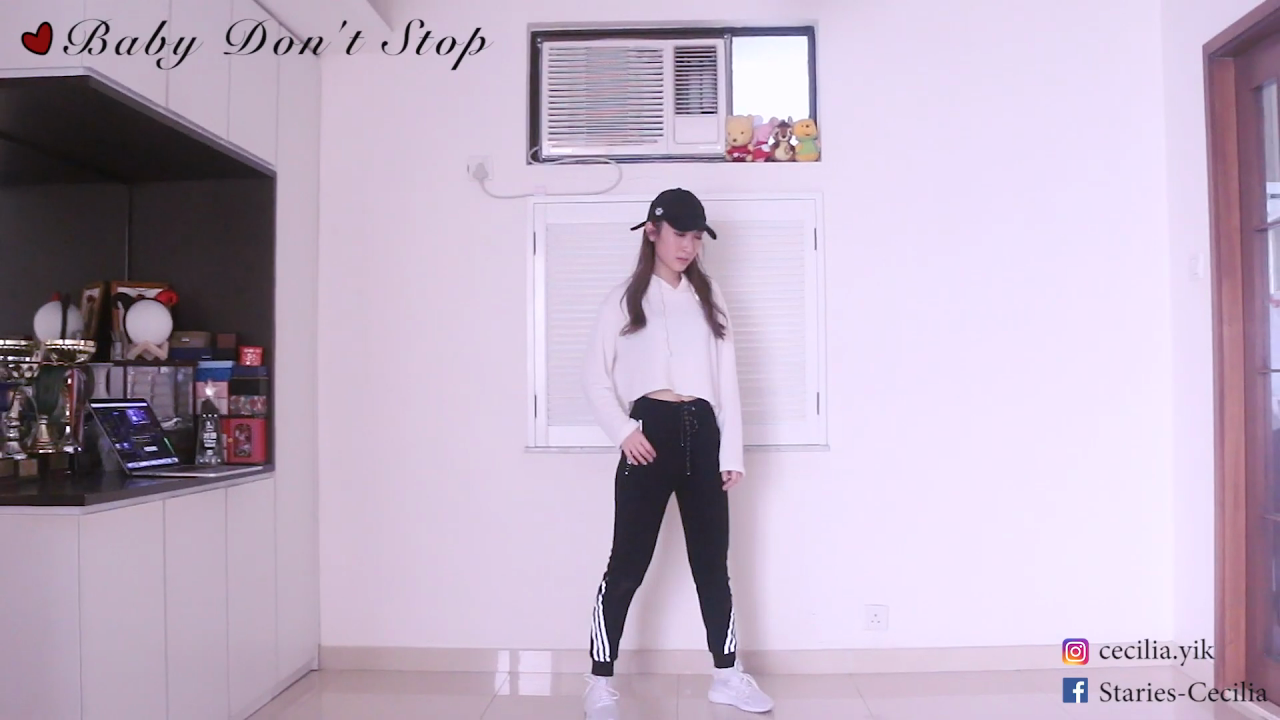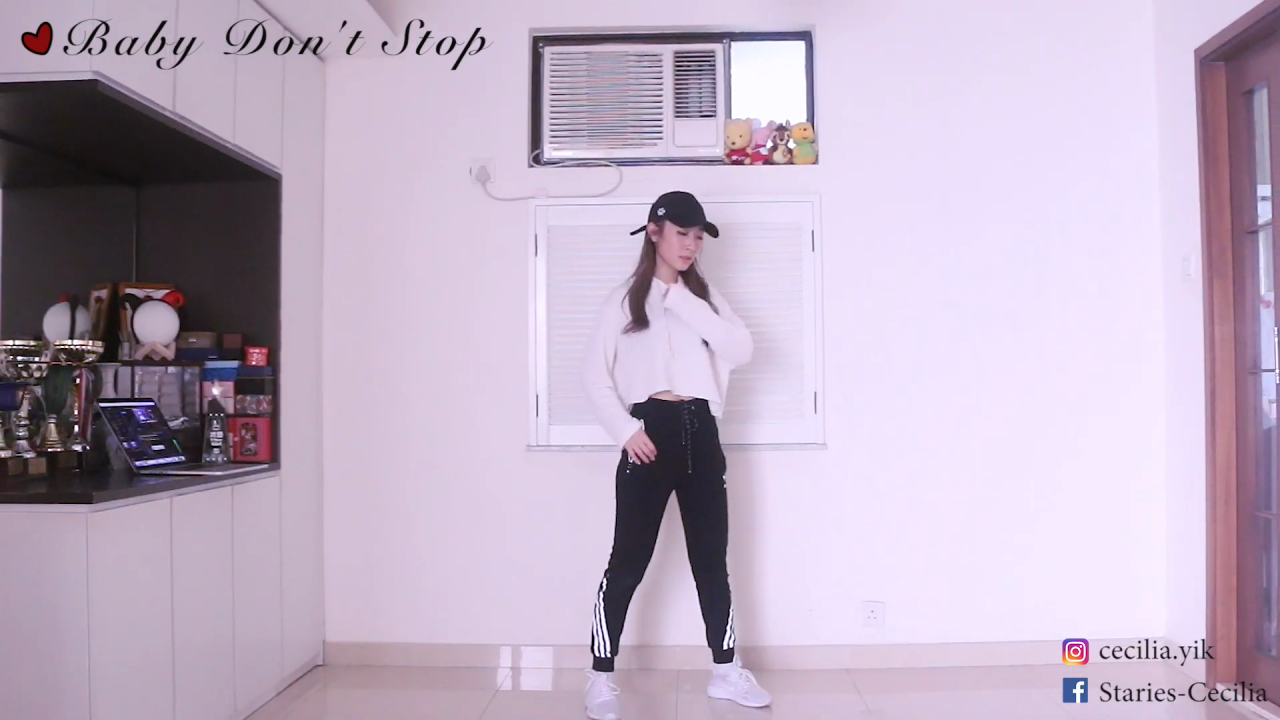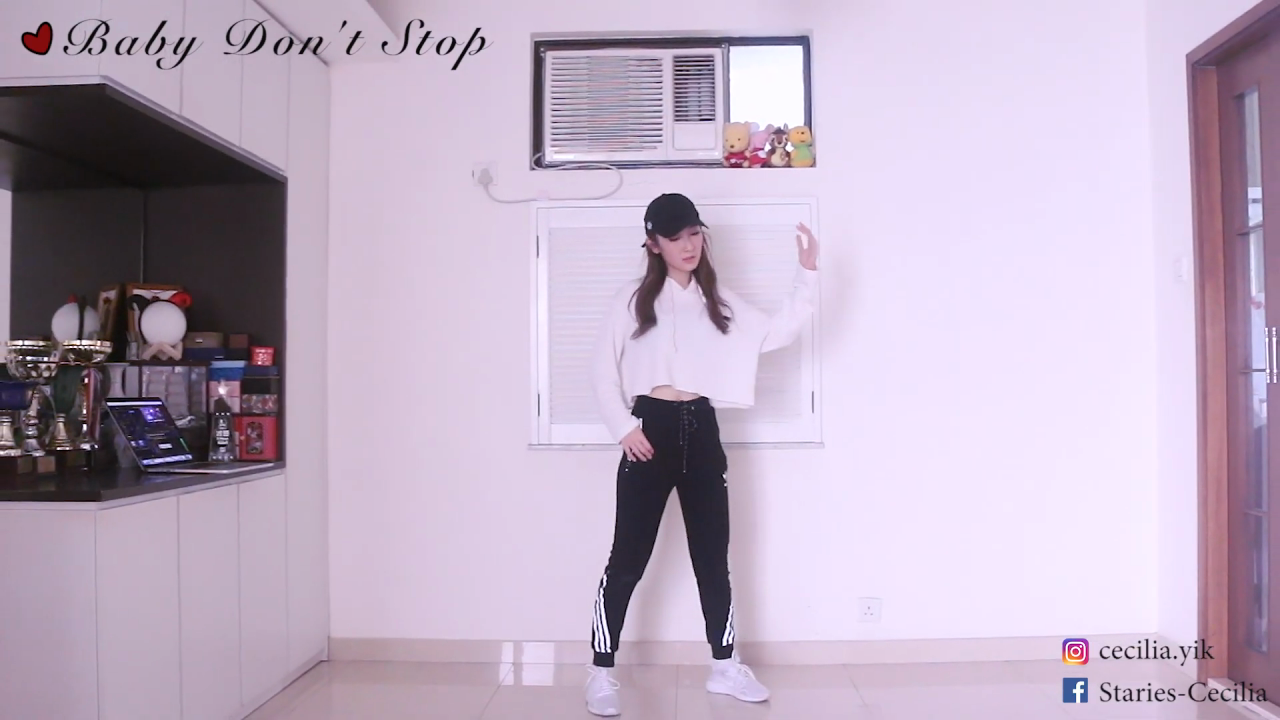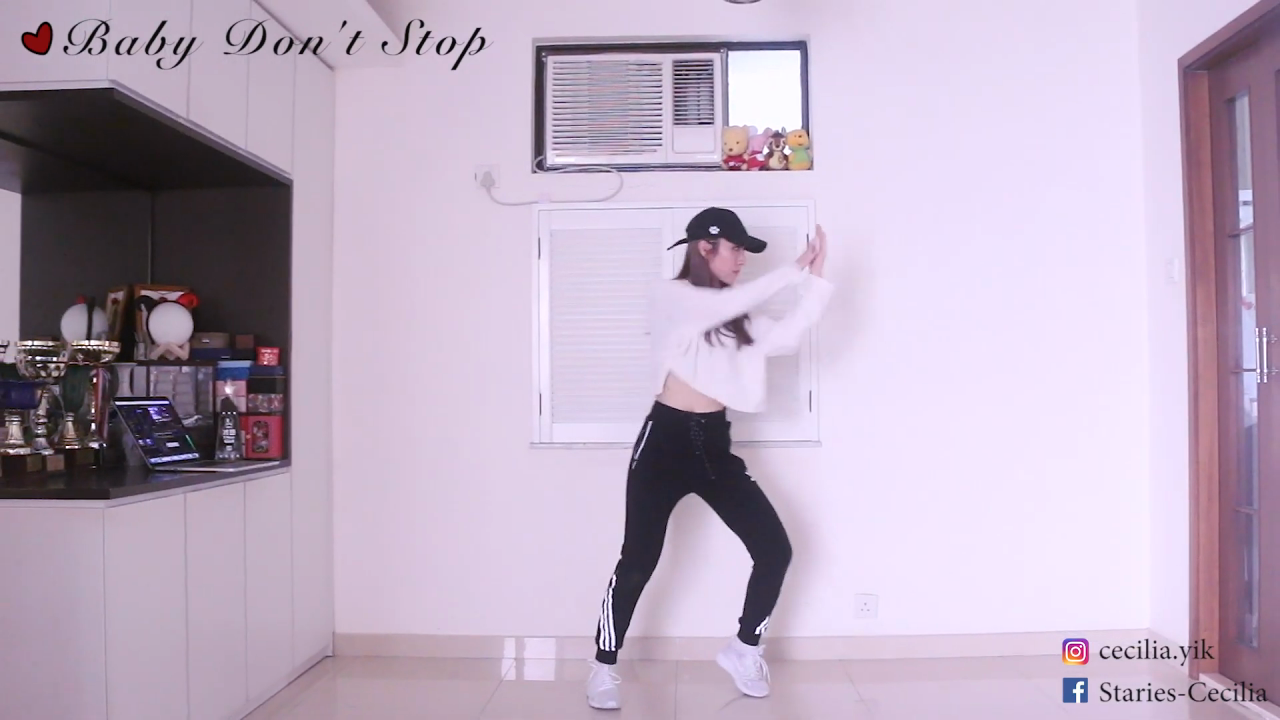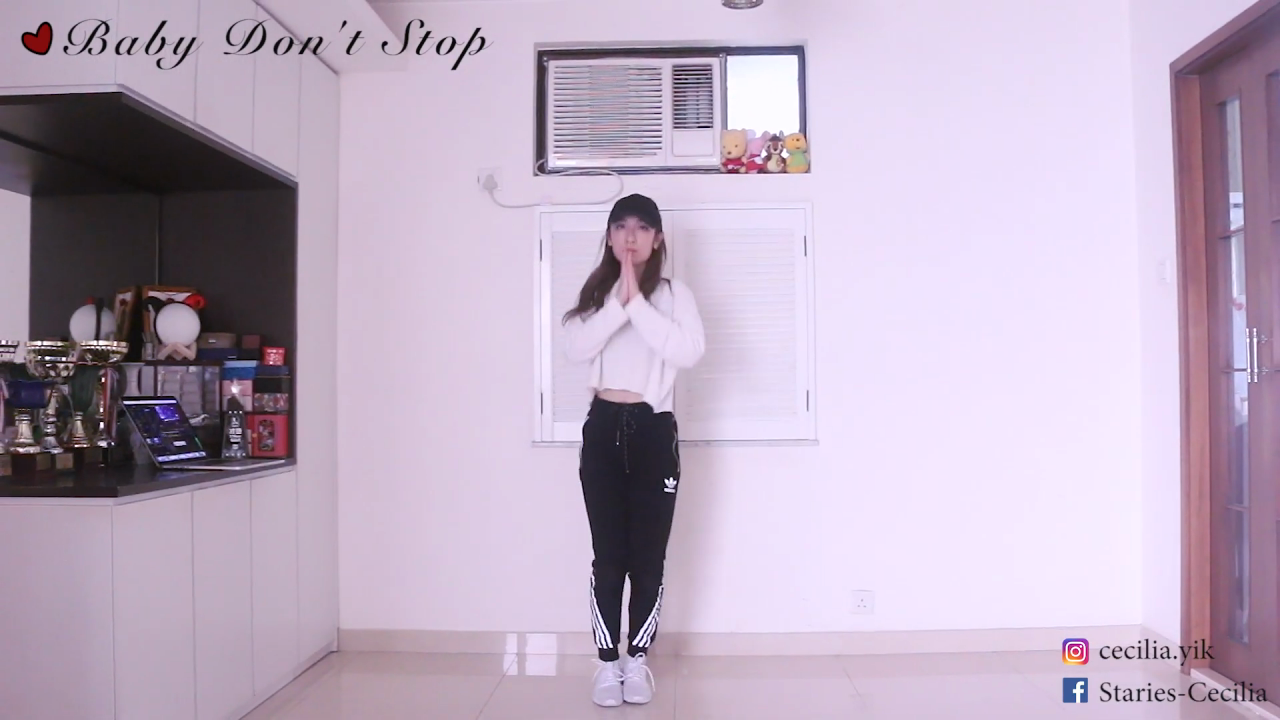
dt=1s
person 1, frame 1
left shoulder: (708, 295)
right shoulder: (625, 297)
left elbow: (726, 377)
right elbow: (595, 376)
left wrist: (733, 449)
right wrist: (623, 430)
left hip: (701, 433)
right hip: (651, 431)
left knee: (712, 562)
right knee: (627, 564)
left ankle: (727, 674)
person 1, frame 2
left shoulder: (704, 296)
right shoulder: (625, 299)
left elbow: (741, 350)
right elbow: (595, 374)
left wrist: (684, 303)
right wrist: (625, 430)
left hip: (700, 432)
right hip: (651, 432)
left knee: (712, 559)
right knee: (628, 561)
left ankle: (725, 670)
right ankle: (601, 678)
person 1, frame 3
left shoulder: (719, 301)
right shoulder: (633, 299)
left elbow: (777, 333)
right elbow: (603, 368)
left wrist: (807, 273)
right wrist: (623, 427)
left hip: (702, 432)
right hip: (651, 430)
left knee: (712, 558)
right knee: (627, 559)
left ankle: (724, 666)
right ankle: (601, 672)
person 1, frame 4
left shoulder: (736, 310)
right shoulder: (670, 296)
left elbow: (784, 337)
right elbow: (716, 306)
left wrist: (816, 279)
right wrist: (790, 272)
left hip: (715, 443)
right hip: (665, 438)
left knee: (775, 549)
right knee: (638, 560)
left ankle: (744, 649)
right ankle: (604, 667)
person 1, frame 5
left shoulder: (673, 293)
right shoulder: (593, 293)
left elbow: (688, 351)
right elbow: (576, 349)
left wrist: (637, 302)
right wrist: (619, 303)
left hip: (654, 431)
right hip: (604, 429)
left knee: (648, 559)
right knee: (609, 556)
left ankle: (637, 660)
right ankle: (608, 663)
